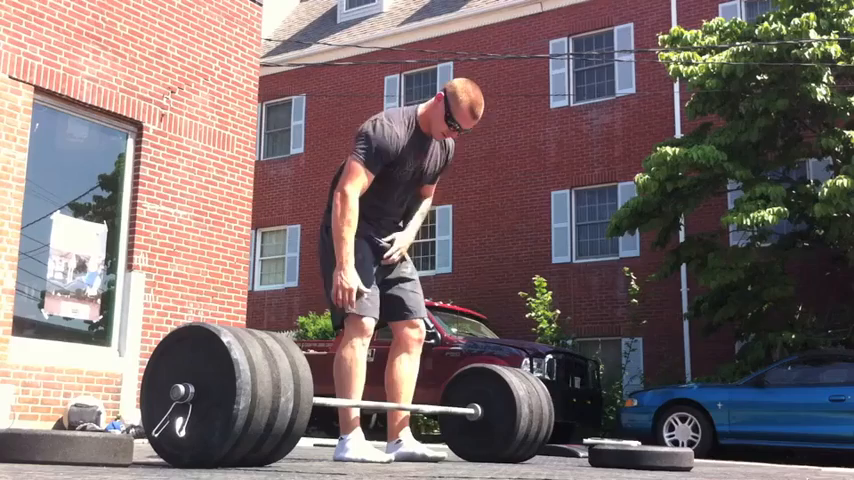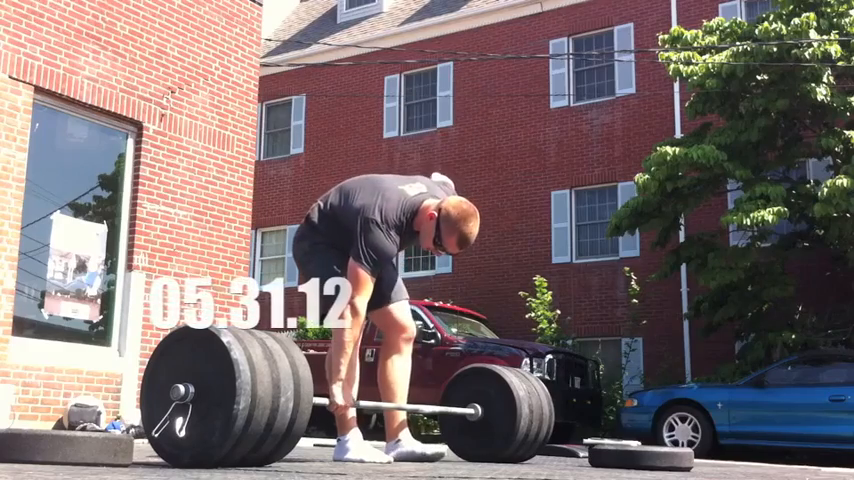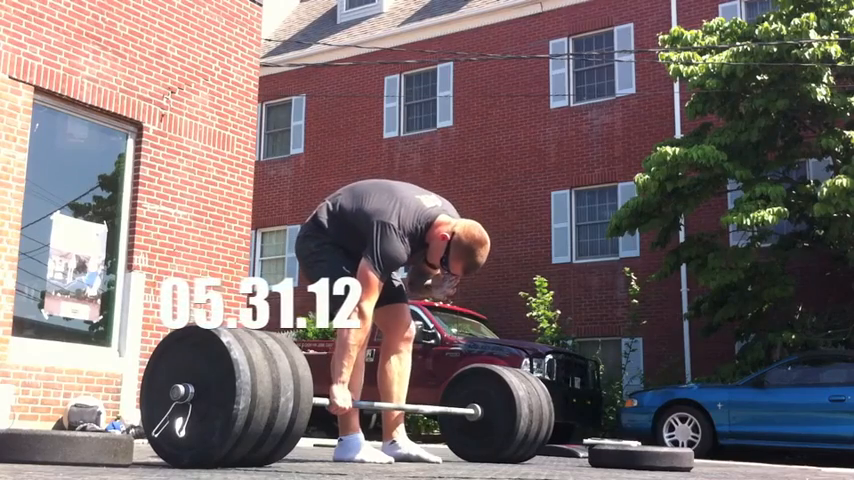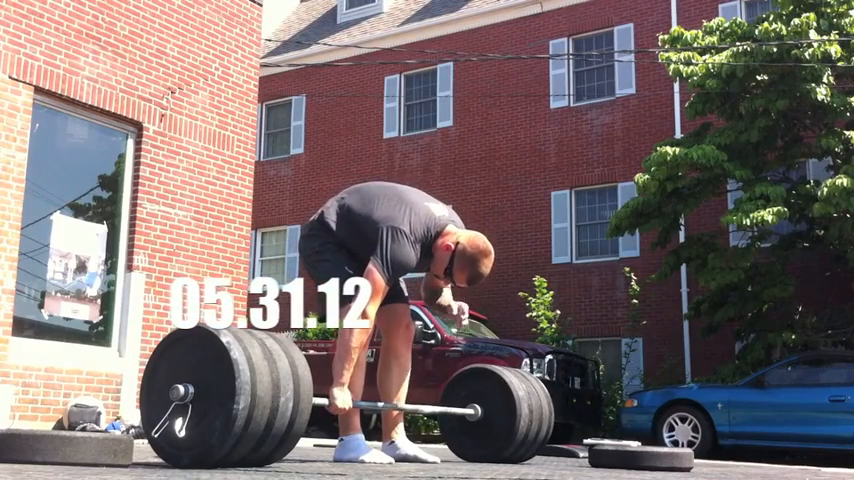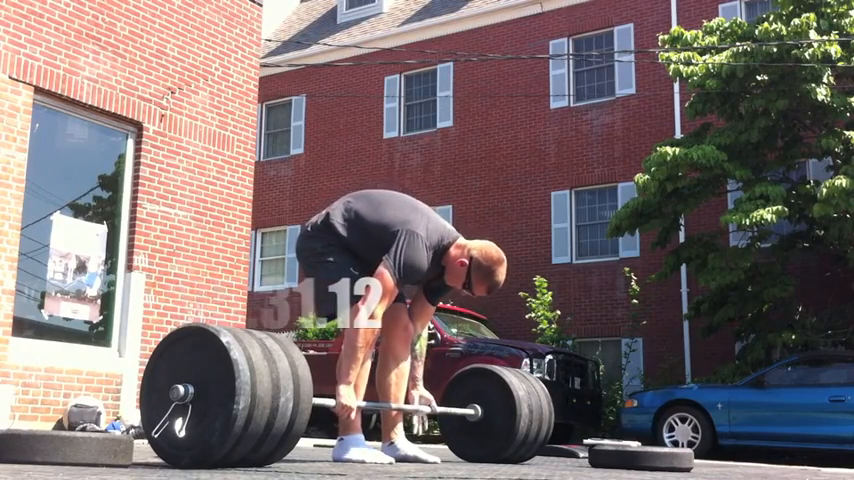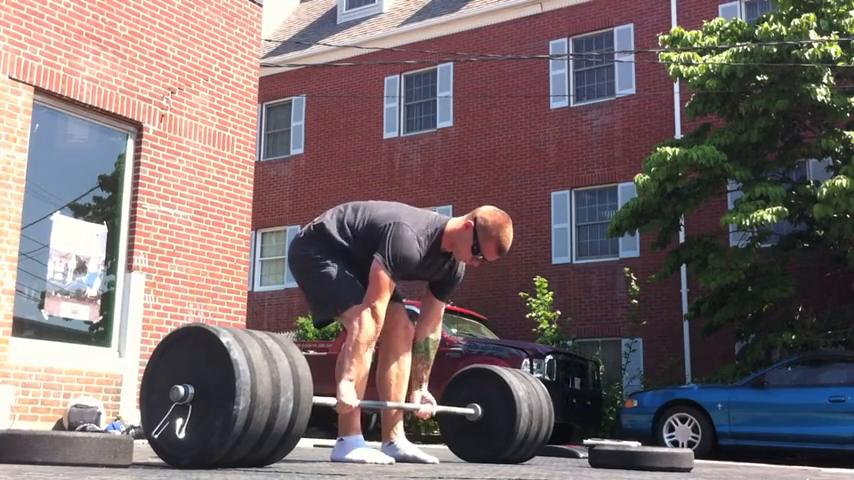
dt=0.7s
person 1, frame 1
left shoulder: (445, 147)
right shoulder: (387, 133)
right elbow: (346, 194)
left wrist: (408, 234)
right wrist: (342, 266)
left hip: (391, 241)
right hip: (351, 236)
left knee: (411, 334)
right knee: (359, 327)
left ankle: (398, 438)
right ankle: (349, 439)
person 1, frame 2
left shoulder: (445, 202)
right shoulder: (381, 227)
right elbow: (355, 306)
right wrist: (338, 382)
left hip: (361, 246)
right hip: (321, 242)
left knee: (403, 330)
right knee: (348, 324)
left ankle: (398, 439)
right ankle: (349, 440)
person 1, frame 3
left shoulder: (453, 226)
right shoulder: (394, 235)
left elbow: (416, 282)
right elbow: (361, 309)
left wrist: (437, 285)
right wrist: (340, 384)
left hip: (362, 246)
right hip: (323, 241)
left knee: (403, 332)
right knee: (356, 323)
left ankle: (394, 440)
right ankle: (349, 440)
person 1, frame 4
left shoulder: (458, 237)
right shoulder: (402, 241)
left elbow: (431, 292)
right elbow: (363, 313)
left wrist: (449, 304)
right wrist: (340, 385)
left hip: (365, 246)
right hip: (327, 240)
left knee: (402, 331)
right knee: (360, 322)
left ankle: (394, 440)
right ankle: (350, 441)
person 1, frame 5
left shoulder: (446, 260)
right shoulder: (417, 249)
left elbow: (416, 326)
right elbow: (368, 310)
left wrist: (416, 386)
right wrist: (345, 385)
left hip: (361, 251)
right hip: (324, 242)
left knee: (400, 330)
right knee: (368, 324)
left ankle: (393, 441)
right ankle: (349, 441)
person 1, frame 6
left shoulder: (453, 262)
right shoulder: (409, 239)
left elbow: (430, 327)
right elbow: (372, 310)
left wrist: (420, 388)
right wrist: (347, 382)
left hip: (356, 256)
right hip: (316, 250)
left knee: (402, 331)
right knee: (369, 326)
left ankle: (393, 441)
right ankle: (348, 442)
